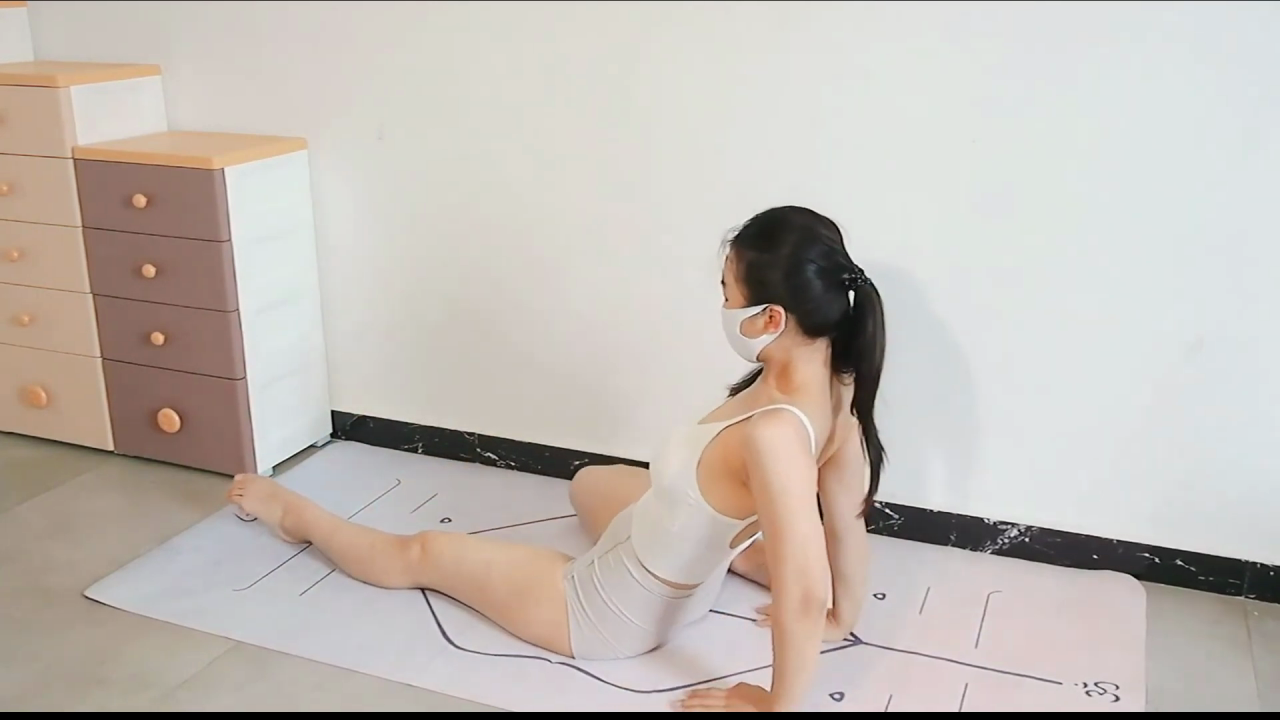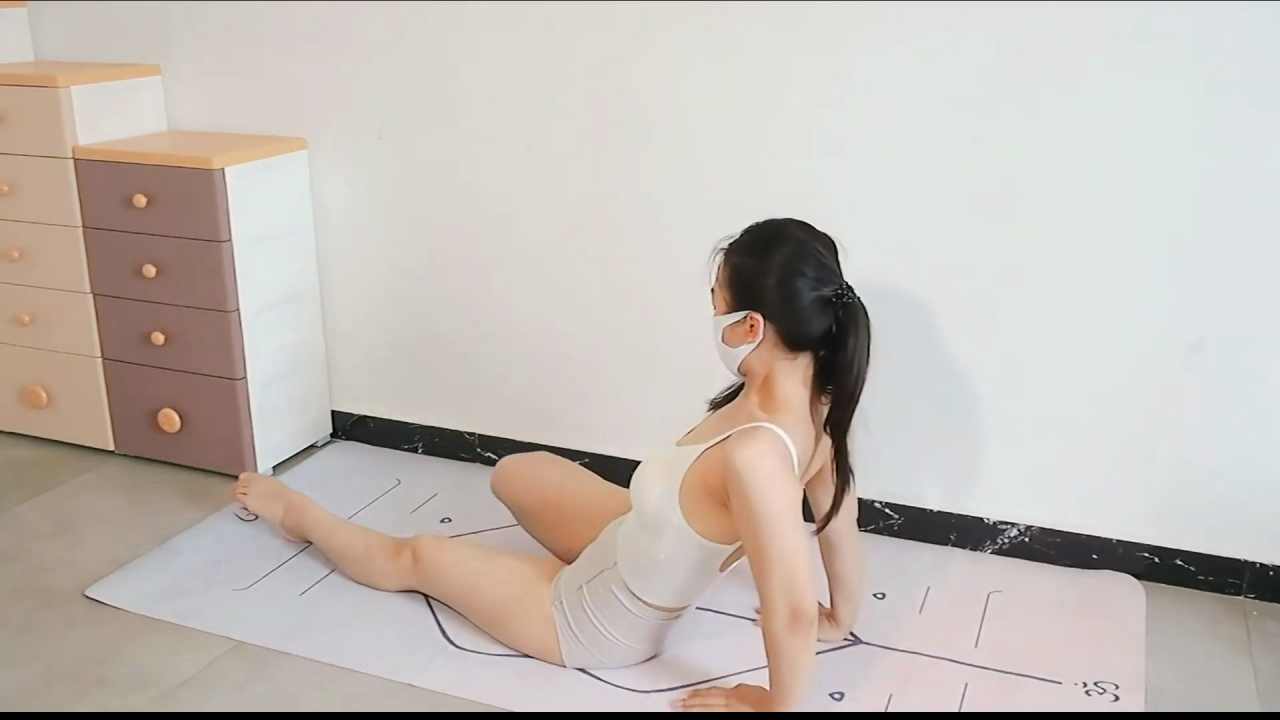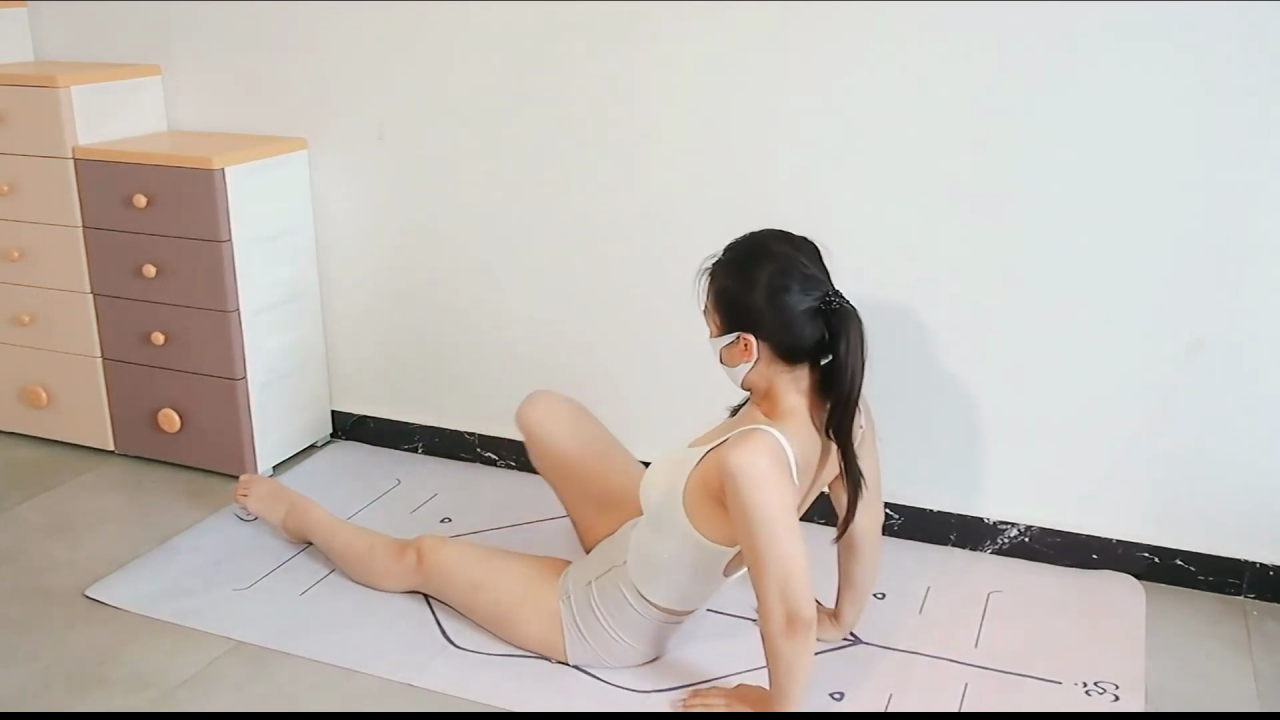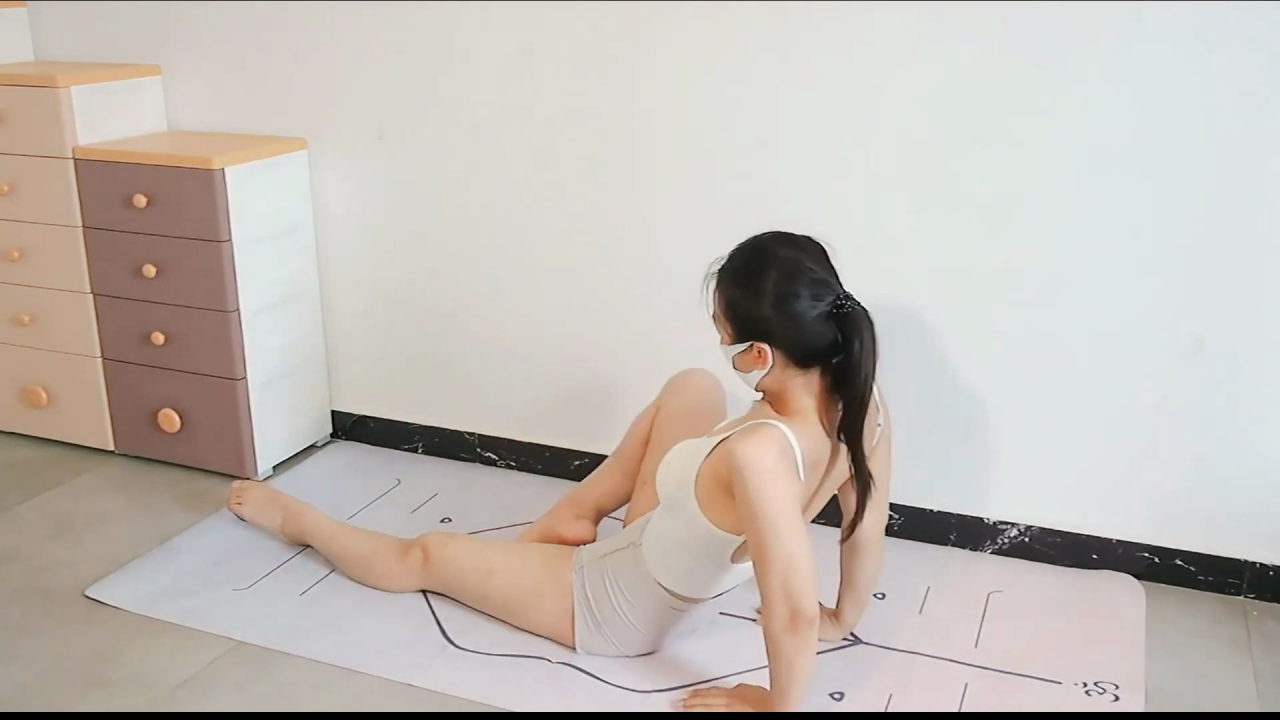
dt=0.5s
person 1, frame 1
left shoulder: (775, 433)
right shoulder: (836, 387)
left elbow: (805, 596)
right elbow: (846, 512)
left wrist: (778, 706)
right wrist: (843, 616)
left hip: (614, 614)
right hip: (684, 581)
left knee: (427, 554)
right knee: (592, 482)
left ankle: (297, 516)
right ankle: (752, 554)
person 1, frame 2
left shoulder: (754, 454)
right shoulder: (817, 397)
left elbow: (793, 610)
right elbow: (837, 514)
left wrist: (778, 706)
right wrist: (841, 618)
left hip: (602, 624)
right hip: (632, 540)
left knee: (419, 556)
right knee: (512, 474)
left ankle: (300, 515)
person 1, frame 3
left shoulder: (749, 459)
right shoulder: (840, 406)
left elbow: (790, 615)
right elbow: (865, 523)
left wrist: (778, 705)
right wrist: (841, 619)
left hip: (608, 622)
right hip: (646, 542)
left knee: (422, 557)
right knee: (542, 412)
left ankle: (298, 515)
person 1, frame 4
left shoulder: (758, 453)
right shoulder: (862, 405)
left elbow: (794, 610)
right elbow: (866, 523)
left wrist: (779, 705)
right wrist: (843, 619)
left hip: (618, 608)
right hip: (668, 558)
left knee: (426, 557)
right knee: (691, 389)
left ankle: (295, 518)
right ankle: (575, 513)
